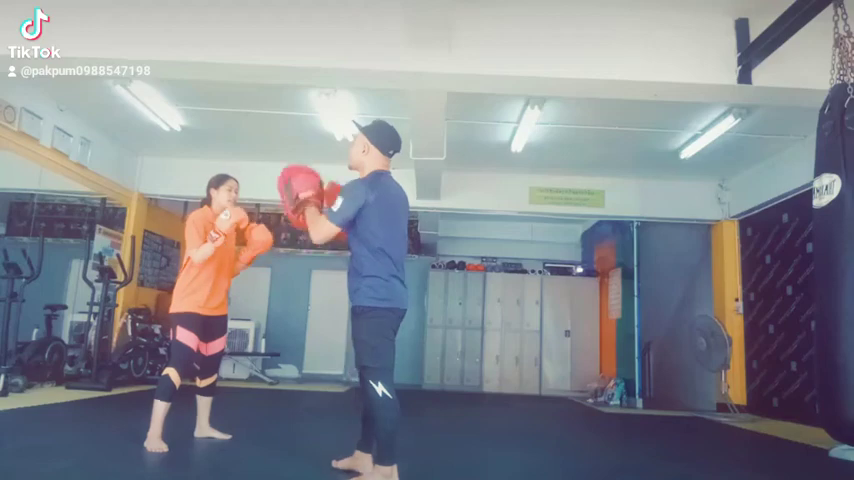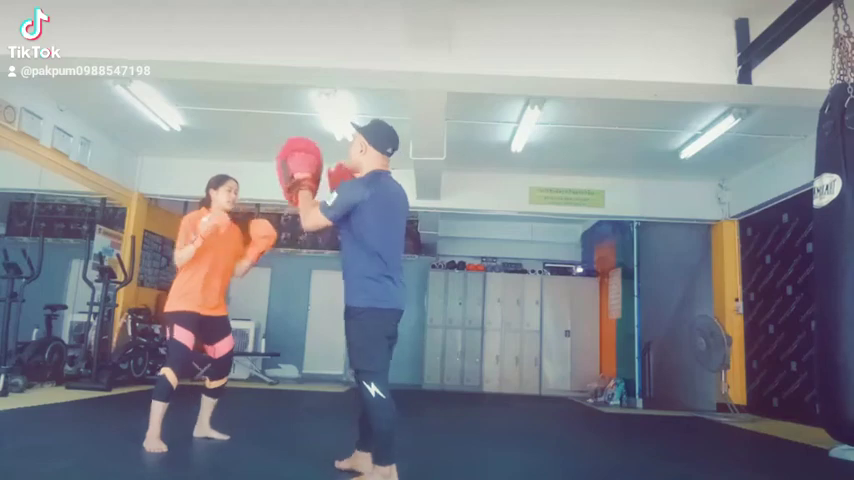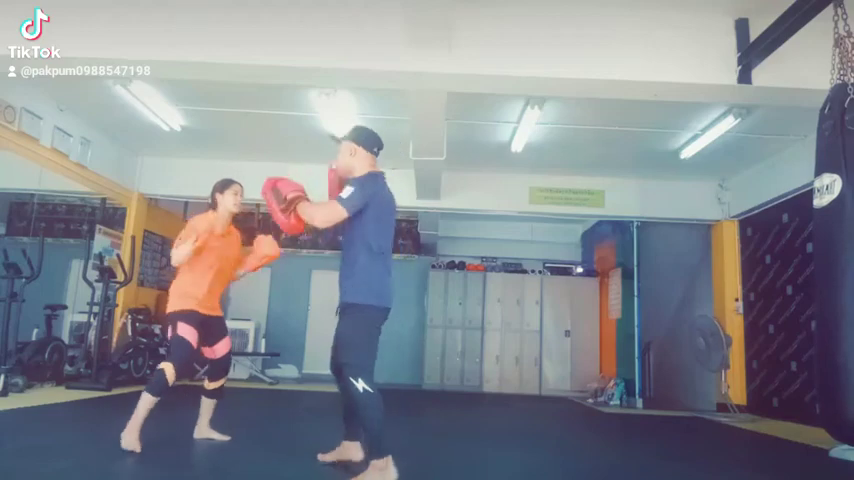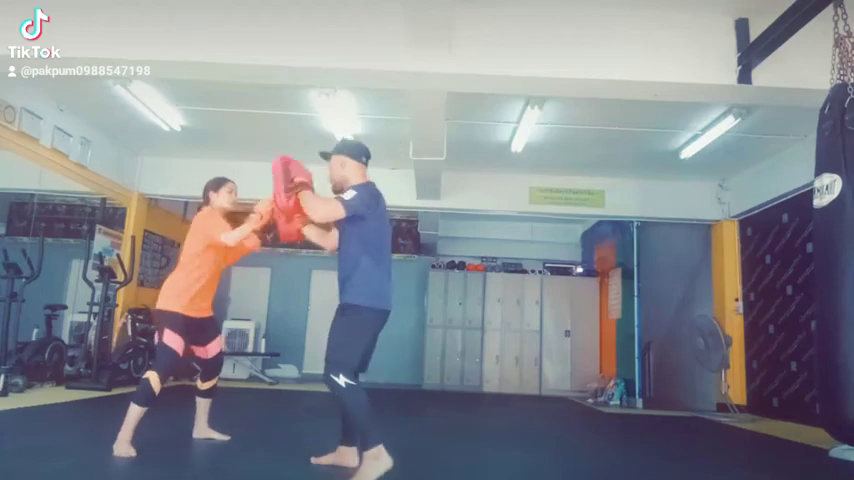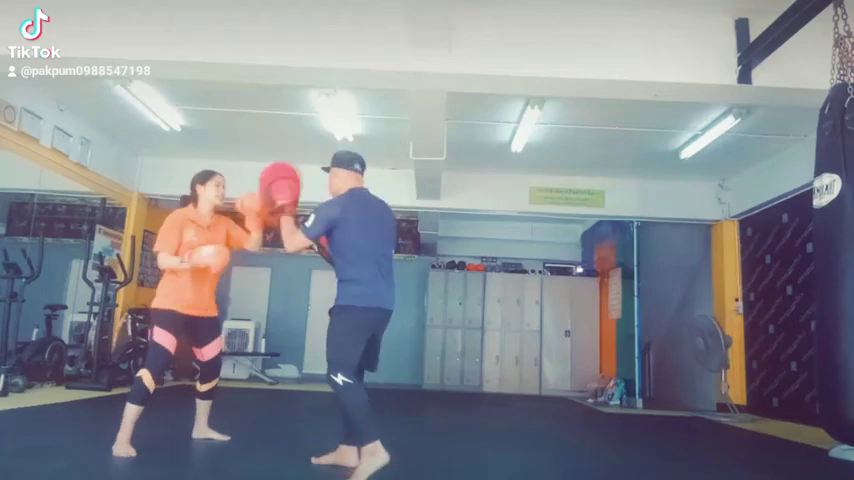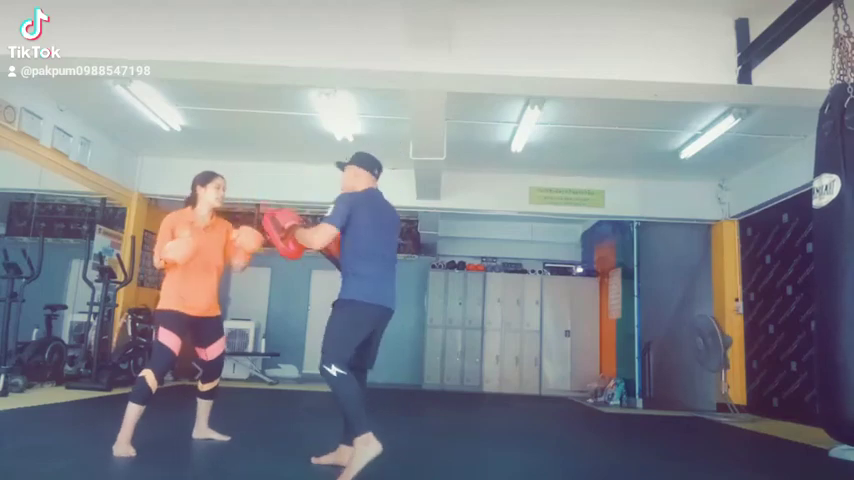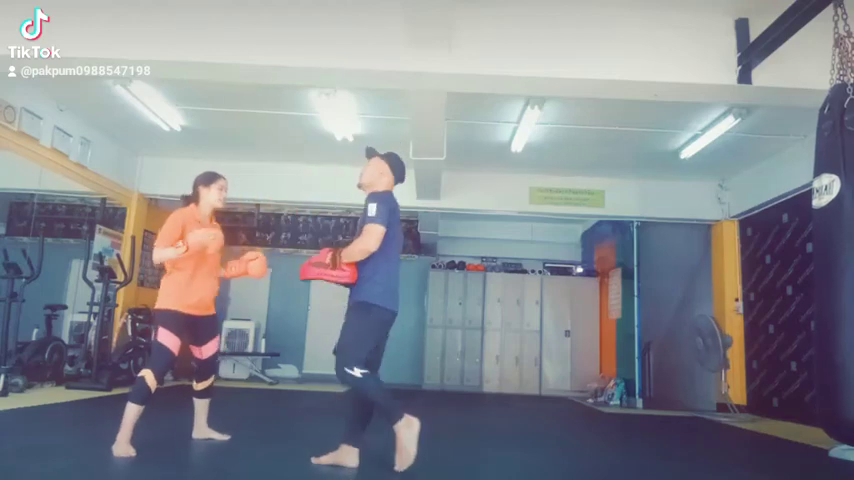
dt=0.2s
person 1, frame 1
left shoulder: (360, 188)
right shoulder: (394, 191)
left elbow: (320, 234)
left wrist: (309, 204)
right wrist: (333, 210)
left hip: (373, 301)
right hip: (389, 298)
left knee: (378, 382)
right knee: (371, 378)
person 1, frame 2
left shoulder: (357, 187)
right shoulder: (395, 191)
left elbow: (309, 222)
left wrist: (303, 186)
left hip: (367, 303)
right hip: (389, 302)
left knee: (372, 383)
right knee: (370, 381)
person 1, frame 3
left shoulder: (364, 185)
right shoulder: (379, 190)
left elbow: (323, 217)
left wrist: (295, 200)
right wrist: (328, 201)
left hip: (364, 298)
right hip: (372, 296)
left knee: (359, 378)
right knee: (343, 369)
right ankle: (352, 443)
person 1, frame 4
left shoulder: (364, 193)
right shoulder: (360, 200)
left elbow: (318, 212)
right elbow: (333, 241)
left wrist: (303, 188)
right wrist: (301, 226)
left hip: (362, 302)
right hip: (369, 301)
left knee: (338, 375)
right knee: (347, 375)
left ankle: (375, 453)
right ankle: (348, 449)
person 1, frame 5
left shoulder: (334, 206)
right shoulder: (384, 209)
left elbow: (291, 243)
left wrist: (284, 211)
left hip: (354, 303)
right hip: (382, 304)
left knee: (340, 374)
right knee: (351, 375)
left ankle: (371, 447)
right ankle: (348, 449)
person 1, frame 6
left shoulder: (349, 201)
right shoulder: (390, 212)
left elbow: (319, 239)
left wrist: (294, 230)
right wrist: (338, 249)
left hip: (358, 298)
right hip: (383, 302)
left knee: (332, 366)
right knee: (353, 372)
left ankle: (364, 439)
right ankle: (348, 447)
person 1, frame 7
left shoulder: (378, 199)
right shoulder: (387, 204)
left elbow: (370, 244)
left wrist: (337, 258)
right wrist: (342, 262)
left hip: (371, 301)
right hip: (381, 302)
left knee: (348, 367)
right knee: (361, 372)
left ankle: (401, 422)
right ankle: (349, 448)
person 2, frame 1
left shoulder: (231, 223)
right shoulder: (197, 218)
right elbow: (197, 257)
left wrist: (251, 252)
right wrist: (221, 233)
left hip: (216, 308)
right hip: (189, 304)
left knee: (210, 365)
right knee: (181, 363)
left ankle: (203, 426)
right ankle: (154, 434)
person 2, frame 2
left shoulder: (234, 231)
right shoulder: (192, 219)
left elbow: (237, 270)
right elbow: (180, 260)
left wrist: (257, 248)
right wrist: (202, 234)
left hip: (214, 308)
right hip: (185, 304)
left knee: (222, 365)
right knee: (177, 362)
left ankle: (203, 426)
right ankle: (153, 434)
person 2, frame 3
left shoulder: (234, 235)
right shoulder: (200, 222)
left elbow: (231, 274)
right elbow: (177, 260)
left wrist: (257, 259)
right wrist: (197, 236)
left hip: (211, 309)
right hip: (185, 303)
left knee: (222, 366)
right knee: (180, 359)
left ankle: (202, 427)
right ankle: (133, 428)
person 2, frame 4
left shoulder: (218, 223)
right shoulder: (207, 218)
right elbow: (230, 239)
left wrist: (242, 249)
right wrist: (257, 218)
left hip: (202, 309)
right hip: (176, 304)
left knee: (213, 364)
right knee: (164, 366)
left ankle: (201, 427)
right ankle: (124, 437)
person 2, frame 5
left shoulder: (223, 224)
right shoulder: (178, 218)
left elbow: (253, 245)
right elbow: (162, 260)
left wrist: (253, 218)
right wrist: (191, 261)
left hip: (205, 309)
right hip: (172, 304)
left knee: (211, 367)
right knee: (156, 364)
left ankle: (202, 428)
right ankle: (123, 438)
person 2, frame 6
left shoulder: (224, 228)
right shoulder: (175, 220)
left elbow: (237, 265)
right elbow: (157, 261)
left wrist: (246, 248)
right wrist: (167, 256)
left hip: (208, 310)
right hip: (176, 305)
left knee: (213, 367)
right knee: (159, 365)
left ankle: (201, 427)
right ankle: (124, 438)
person 2, frame 7
left shoulder: (215, 228)
right shoulder: (180, 217)
right elbow: (157, 255)
left wrist: (240, 267)
right wrist: (188, 245)
left hip: (204, 308)
right hip: (174, 304)
left knee: (208, 366)
right knee: (159, 365)
left ankle: (201, 427)
right ankle: (123, 438)
